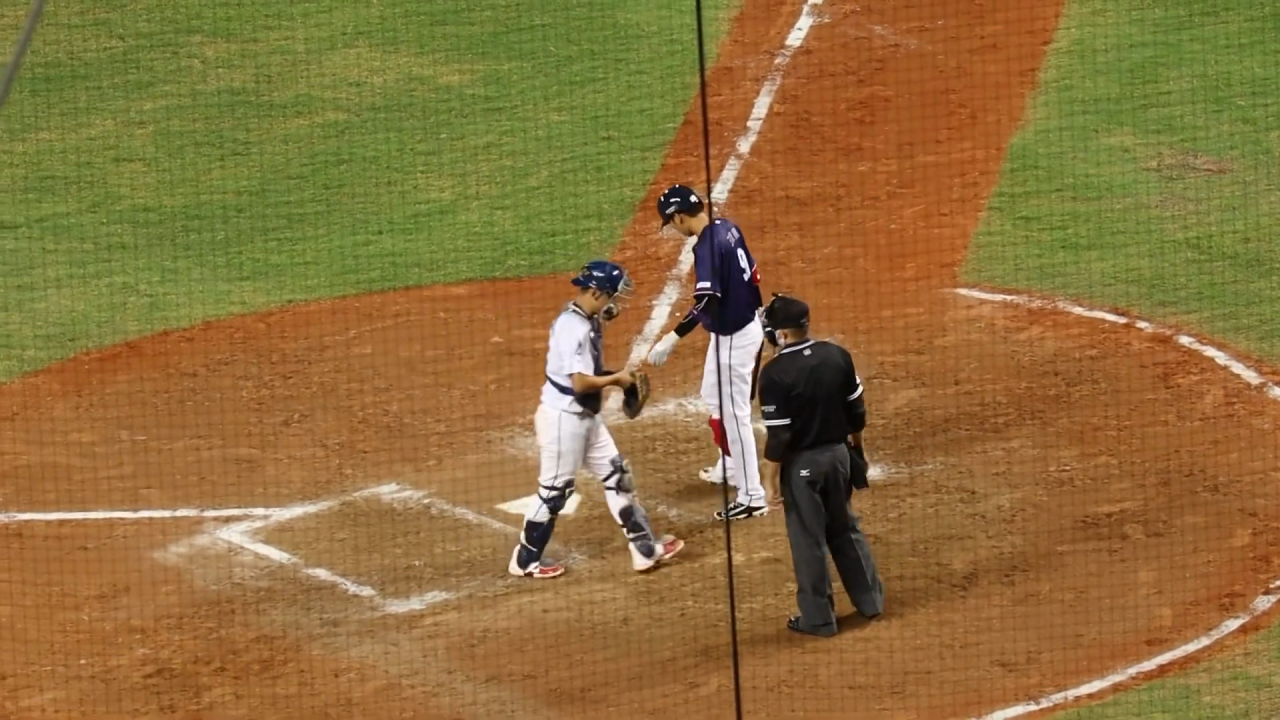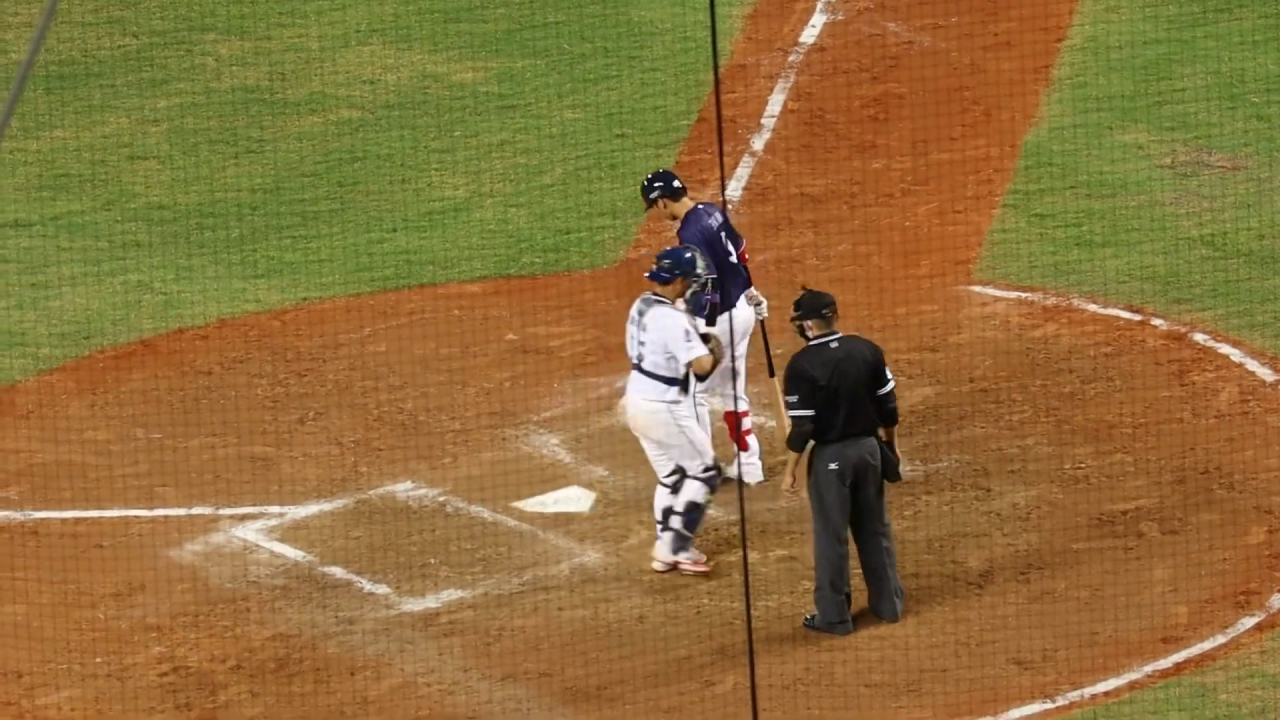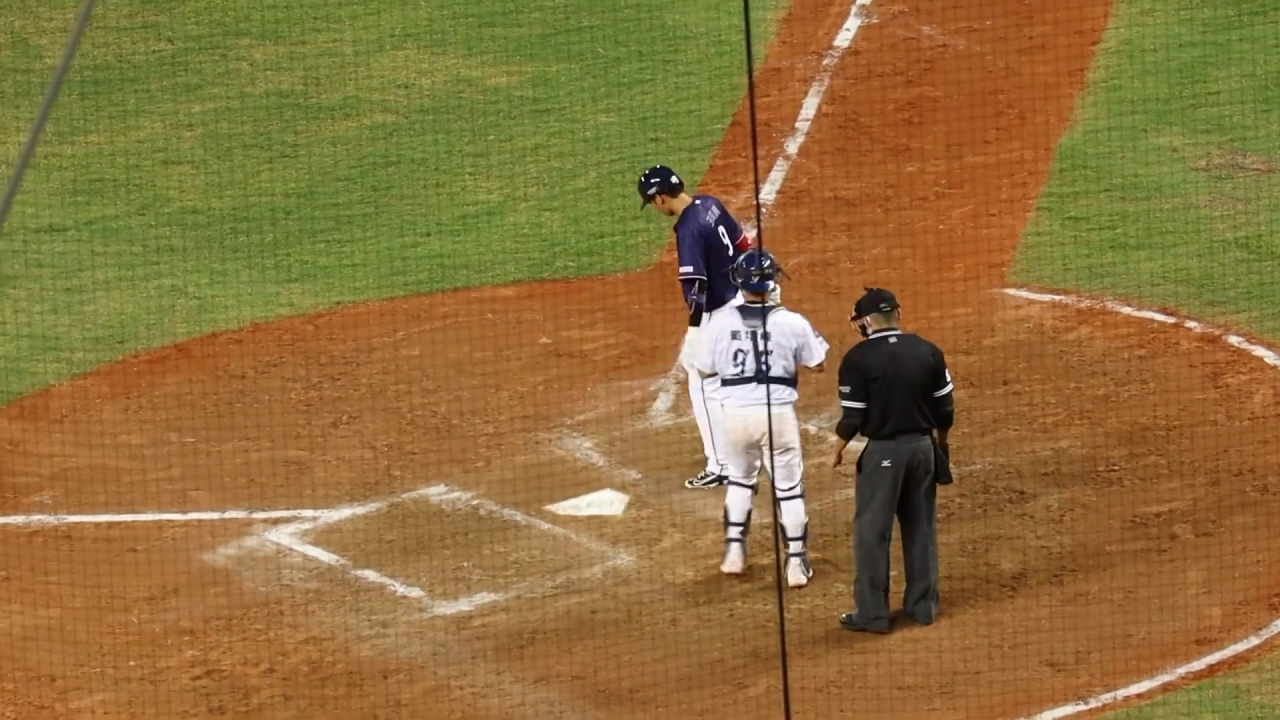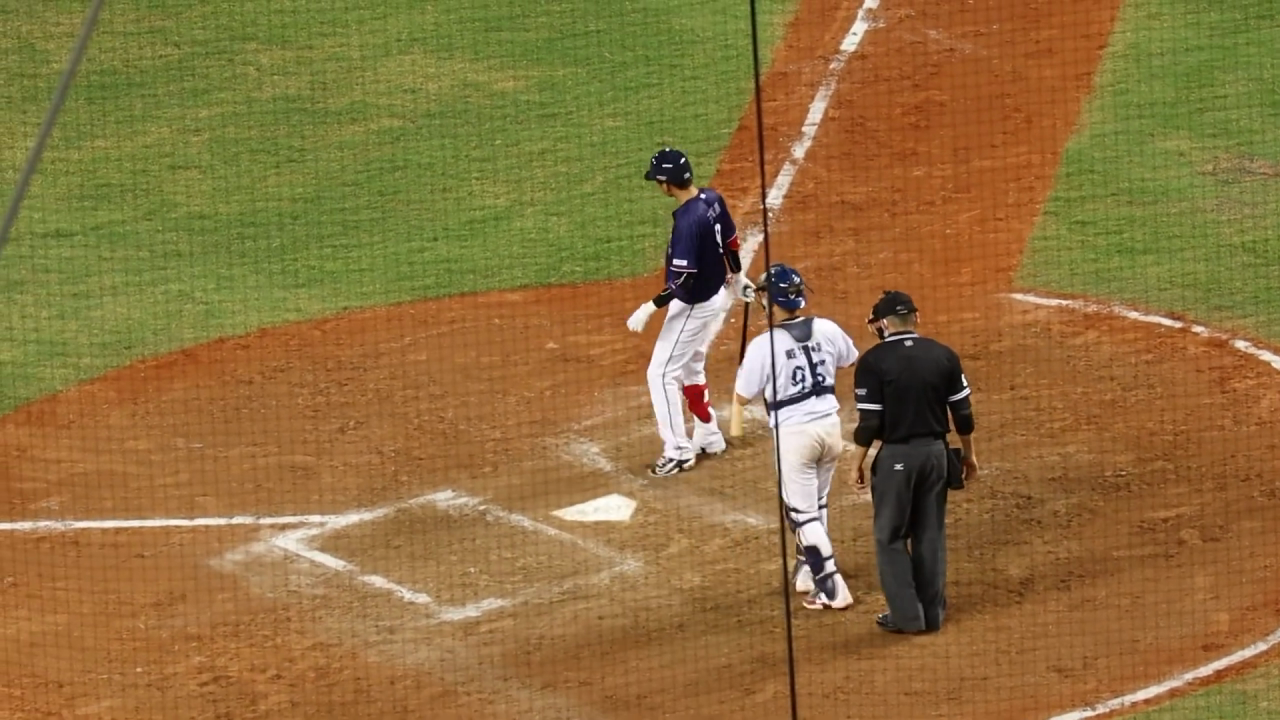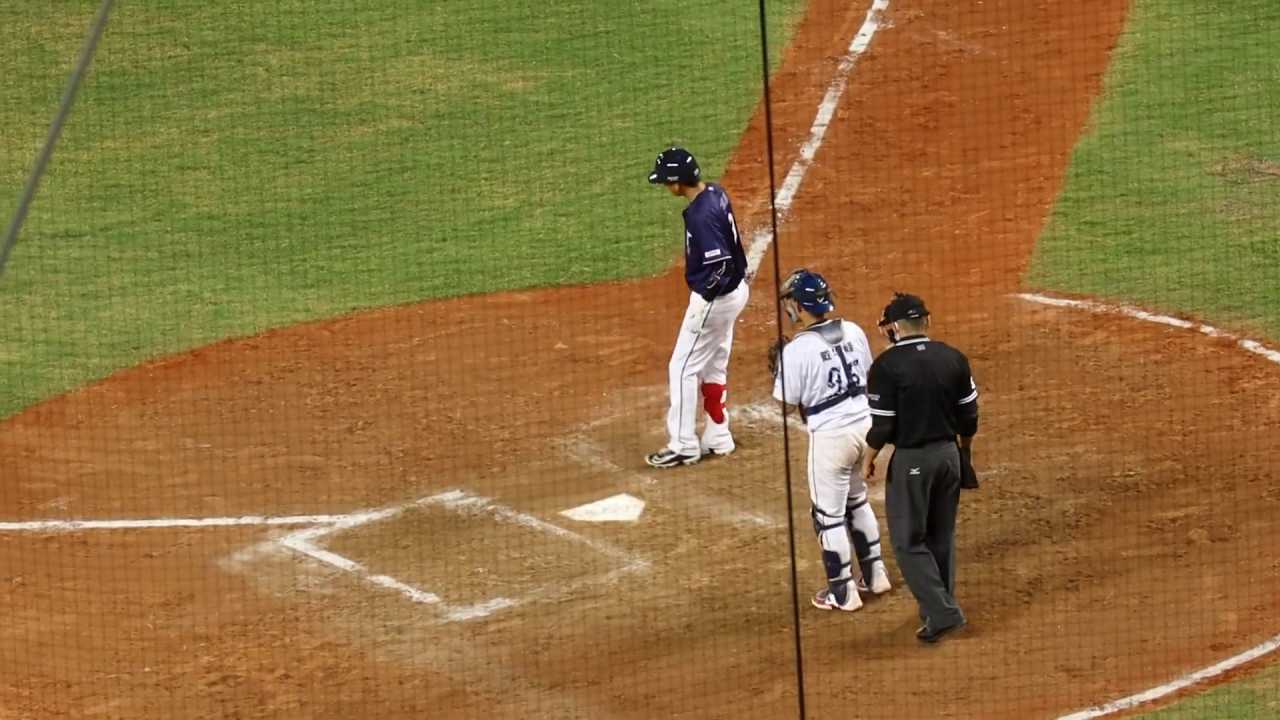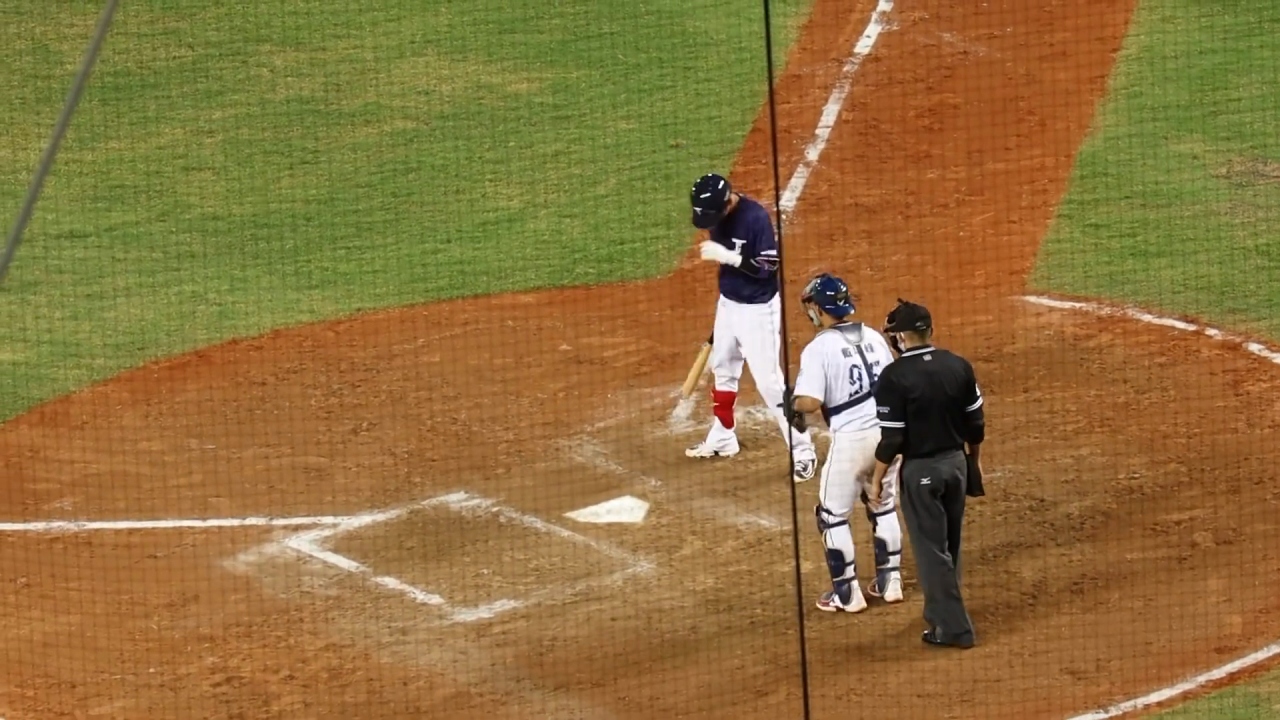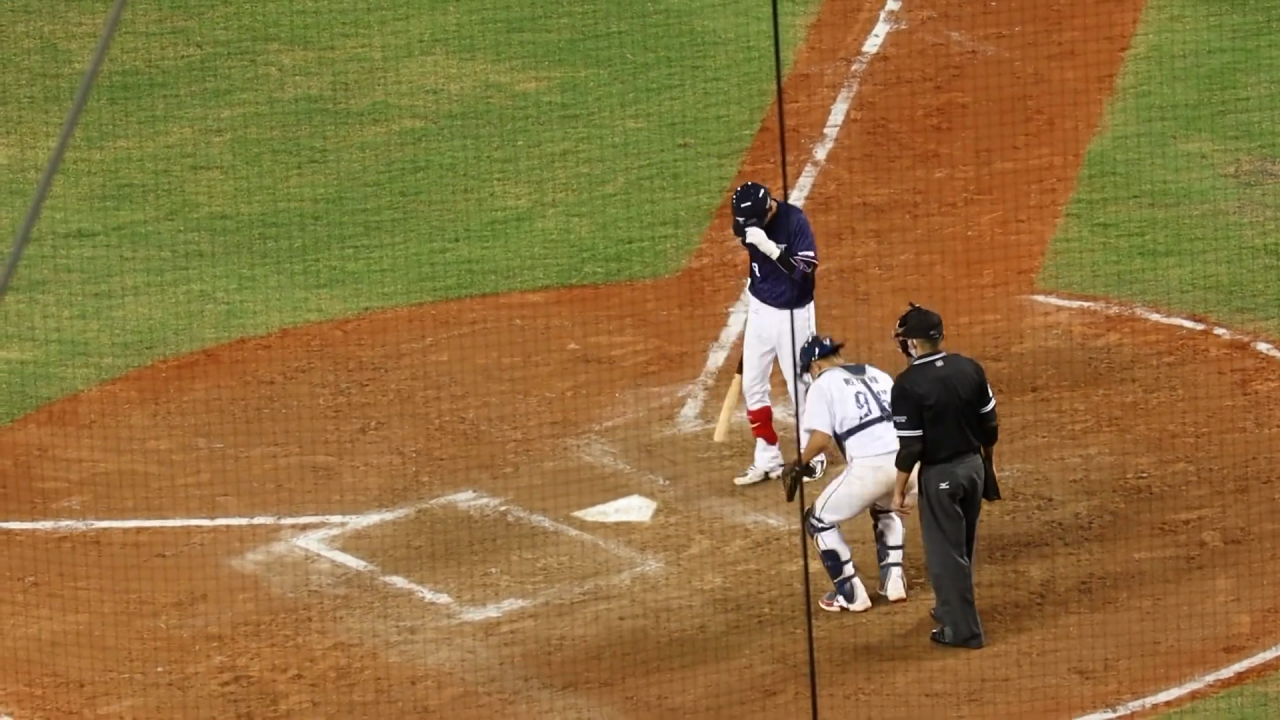
dt=0.4s
person 1, frame 1
left shoulder: (776, 372)
right shoulder: (838, 356)
left elbow: (778, 436)
right elbow: (857, 411)
left wrist: (772, 480)
right wrist: (854, 446)
left hip: (803, 464)
right hip: (839, 454)
left knee: (807, 541)
right knee: (845, 529)
left ankle: (818, 618)
right ankle: (869, 600)
person 1, frame 2
left shoulder: (802, 365)
right shoulder: (868, 350)
left elbow: (802, 427)
right elbow: (888, 405)
left wrist: (790, 471)
right wrist: (891, 444)
left hip: (831, 456)
right hip: (869, 448)
left knee: (830, 537)
right knee: (875, 529)
left ankle: (834, 615)
right ankle: (888, 602)
person 1, frame 3
left shoulder: (858, 357)
right shoulder: (928, 351)
left elbow: (852, 417)
right elbow: (945, 409)
left wrist: (837, 451)
right wrist: (940, 445)
left hip: (883, 453)
right hip: (922, 448)
left knee: (872, 532)
right knee: (921, 529)
left ankle: (871, 613)
right ankle: (923, 605)
person 1, frame 4
left shoulder: (873, 360)
right shoulder: (943, 355)
left elbow: (869, 421)
right elbow: (962, 412)
left wrist: (858, 462)
right wrist: (968, 453)
left hip: (896, 455)
right hip: (935, 452)
left knee: (890, 537)
right knee: (931, 534)
left ankle: (906, 614)
right ankle: (931, 612)
person 1, frame 5
left shoulder: (887, 364)
right shoulder: (954, 358)
left elbow: (882, 426)
right elbow: (969, 416)
left wrist: (868, 461)
right wrist: (963, 452)
left hip: (911, 459)
right hip: (948, 455)
left knee: (908, 541)
right knee: (942, 538)
left ankle: (941, 612)
right ankle: (939, 610)
person 1, frame 6
left shoulder: (894, 376)
right shoulder: (959, 366)
left elbow: (892, 439)
right elbow: (976, 423)
left wrist: (877, 479)
right wrist: (974, 459)
left hip: (921, 470)
right hip: (956, 463)
left knee: (931, 551)
right knee: (948, 545)
left ankle: (953, 627)
right ankle: (939, 611)
person 1, frame 7
left shoulder: (908, 384)
right shoulder: (971, 368)
left elbow: (910, 447)
right elbow: (989, 424)
left wrist: (899, 490)
right wrist: (987, 462)
left hip: (939, 475)
right hip: (973, 467)
left knee: (945, 552)
right knee: (961, 548)
left ankle: (963, 629)
right ankle: (950, 608)
person 2, frame 1
left shoulder: (587, 320)
right shoulder: (574, 327)
right elbow: (580, 382)
left wrist: (607, 374)
right wrist: (615, 379)
left hip: (586, 416)
right hip: (564, 418)
left knee: (617, 475)
right knee: (555, 490)
left ankle: (645, 548)
right ankle: (525, 560)
person 2, frame 2
left shoulder: (640, 306)
right shoulder: (673, 318)
right elbow: (702, 366)
left wrist: (697, 344)
right wrist: (714, 350)
left hip: (639, 401)
right hip: (663, 408)
left knee: (671, 477)
right knee: (705, 472)
left ankle: (667, 550)
right ankle: (672, 544)
person 2, frame 3
left shoulder: (720, 321)
right shoulder: (792, 321)
left elbow: (703, 370)
right elbow: (818, 365)
left hip: (736, 415)
right hip: (778, 415)
left knee: (740, 482)
right knee: (789, 490)
left ankle: (733, 553)
right ankle: (797, 564)
person 2, frame 4
left shoulder: (763, 345)
right shoulder: (827, 329)
left elbow: (743, 397)
right elbow: (851, 359)
left hip: (792, 433)
right hip: (829, 425)
left knee: (801, 513)
right knee: (817, 504)
left ankle: (832, 587)
right ankle: (808, 572)
person 2, frame 5
left shoulder: (796, 349)
right shoulder: (854, 331)
left elbow: (786, 403)
left wrist: (779, 371)
left hip: (830, 437)
right hip: (864, 427)
left knee: (829, 515)
right knee: (857, 502)
left ankle: (843, 592)
right ankle: (874, 575)
person 2, frame 6
left shoulder: (818, 348)
right shoulder: (873, 336)
left elbow: (810, 403)
left wrist: (792, 403)
left hip: (852, 439)
left knee: (832, 516)
right knee: (883, 507)
left ankle: (847, 593)
right ankle: (889, 582)
person 2, frame 7
left shoulder: (822, 384)
right shoulder: (879, 375)
left elbow: (821, 438)
left wrist: (799, 464)
left hip: (870, 465)
left knee: (819, 521)
right knee: (886, 509)
left ankle: (850, 594)
right ankle: (893, 581)
person 3, frame 1
left shoulder: (708, 246)
right shoulder: (728, 227)
left elbow: (705, 303)
right elbow: (752, 274)
left wrist: (671, 339)
right wrist: (759, 313)
left hip: (732, 337)
right hip: (747, 327)
left knee: (734, 414)
right knee: (714, 399)
left ankle: (752, 496)
right ankle: (729, 467)
person 3, frame 2
left shoulder: (691, 232)
right shoulder: (713, 211)
left elbow: (707, 287)
right elbow: (740, 255)
left wrist: (707, 333)
right wrist: (751, 293)
left hip: (720, 319)
right hip: (741, 310)
left knee: (695, 391)
right knee: (732, 391)
right ankle: (749, 463)
person 3, frame 3
left shoulder: (688, 229)
right shoulder: (711, 203)
left elbow: (696, 285)
right elbow: (742, 243)
left wrist: (694, 334)
left hip: (716, 311)
right hip: (733, 300)
left knee: (704, 388)
left ankle: (720, 466)
right ankle: (725, 442)
person 3, frame 4
left shoulder: (687, 221)
right shoulder: (713, 199)
left elbow: (682, 280)
right elbow: (731, 243)
left wrist: (649, 307)
right wrist: (737, 276)
left hip: (693, 305)
right hip: (713, 295)
left knee: (661, 373)
right knee: (690, 368)
left ankle: (678, 450)
right ankle: (708, 437)
person 3, frame 5
left shoulder: (700, 215)
right shoulder: (715, 192)
left elbow: (719, 267)
left wrist: (701, 305)
left hip: (716, 297)
right hip: (732, 291)
left knee: (683, 368)
right knee: (713, 366)
left ankle: (683, 445)
right ankle: (718, 437)
person 3, frame 6
left shoulder: (755, 216)
right shoulder: (720, 215)
left elbow: (770, 266)
left wrist: (730, 258)
left hip: (757, 309)
right hip: (730, 303)
left knee: (769, 382)
right knee: (722, 370)
left ankle: (802, 451)
right ankle: (722, 439)
person 3, frame 7
left shoulder: (794, 220)
right shoulder: (751, 222)
left elbow: (805, 269)
left wrist: (770, 248)
left hip: (793, 315)
right hip: (760, 310)
left knee: (799, 387)
right knee: (753, 385)
left ankle: (813, 454)
right ankle: (767, 459)
